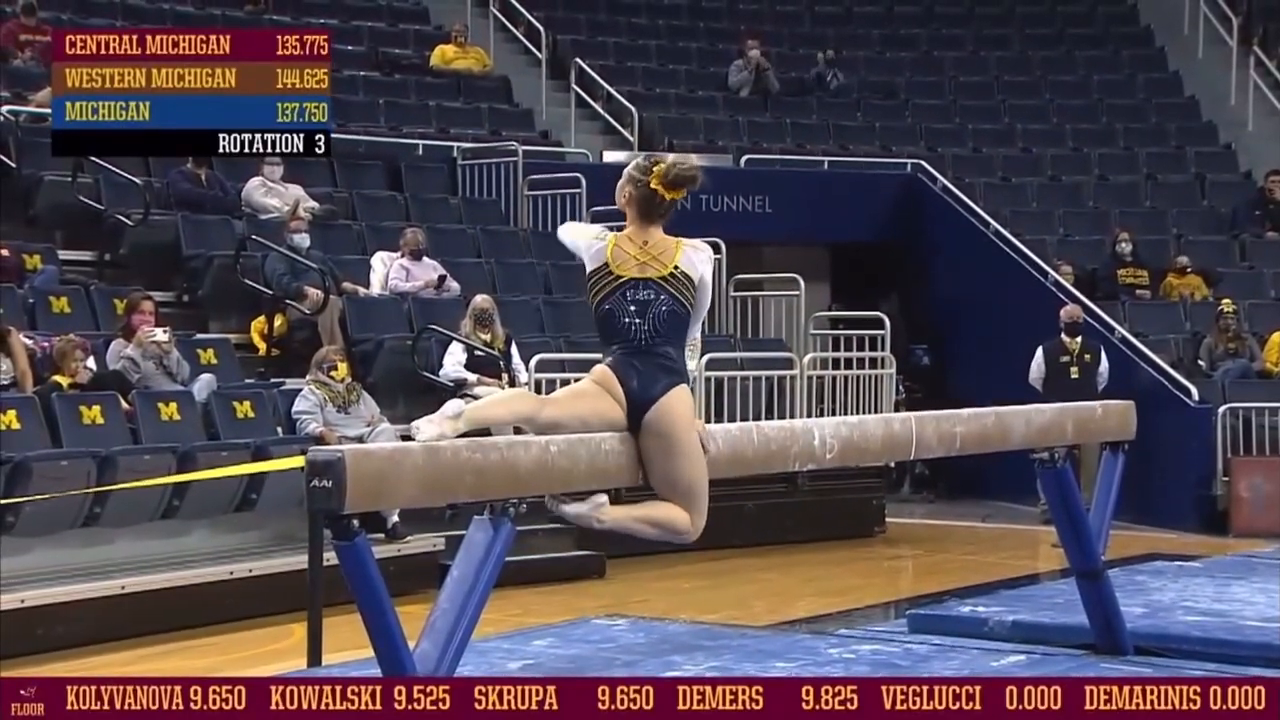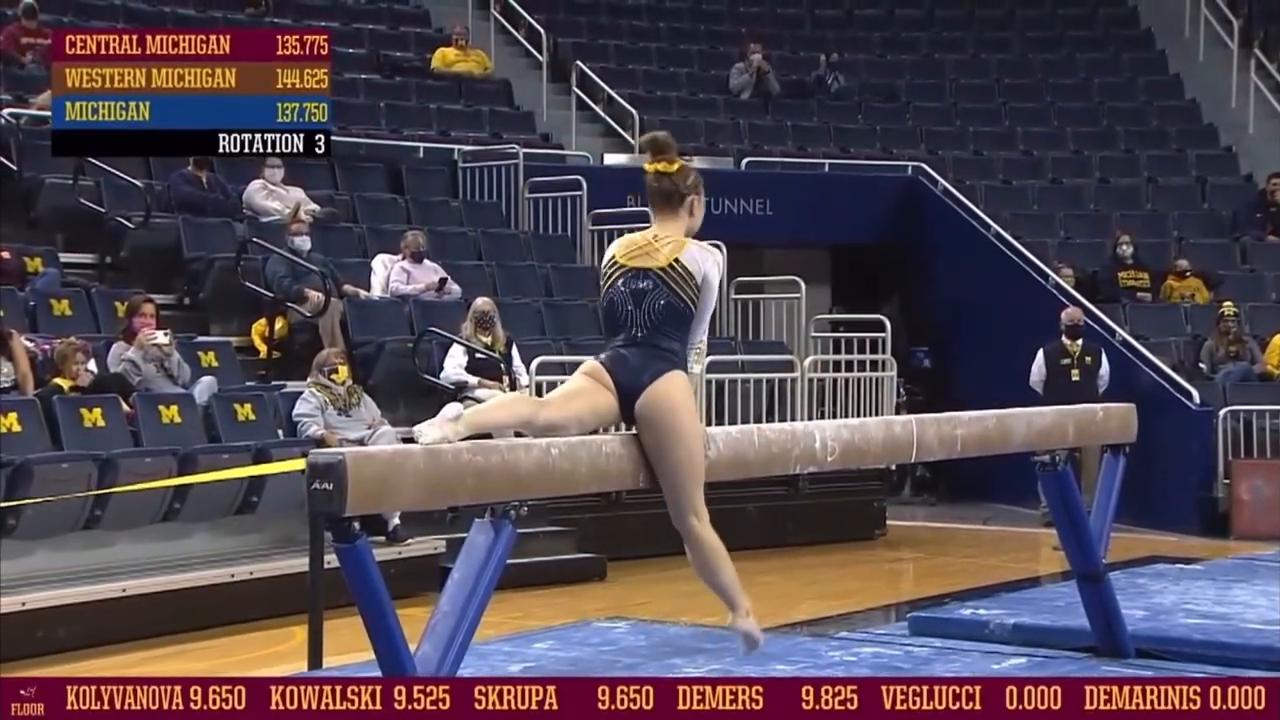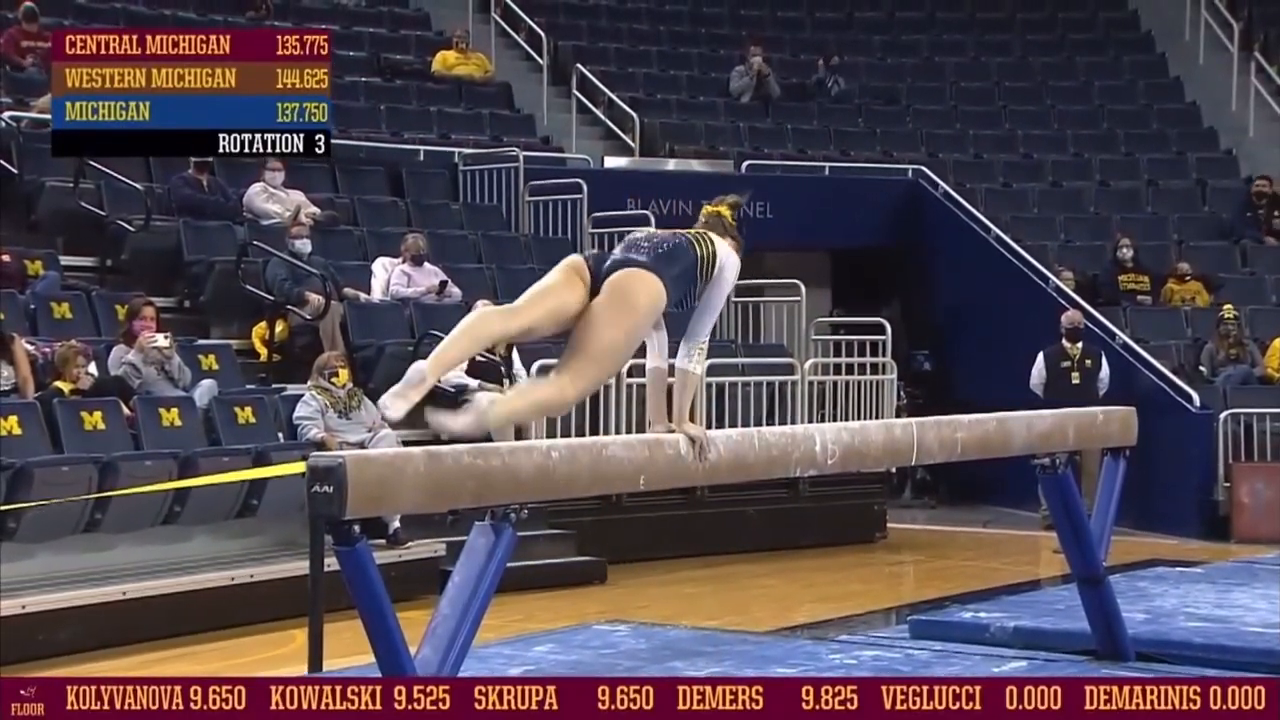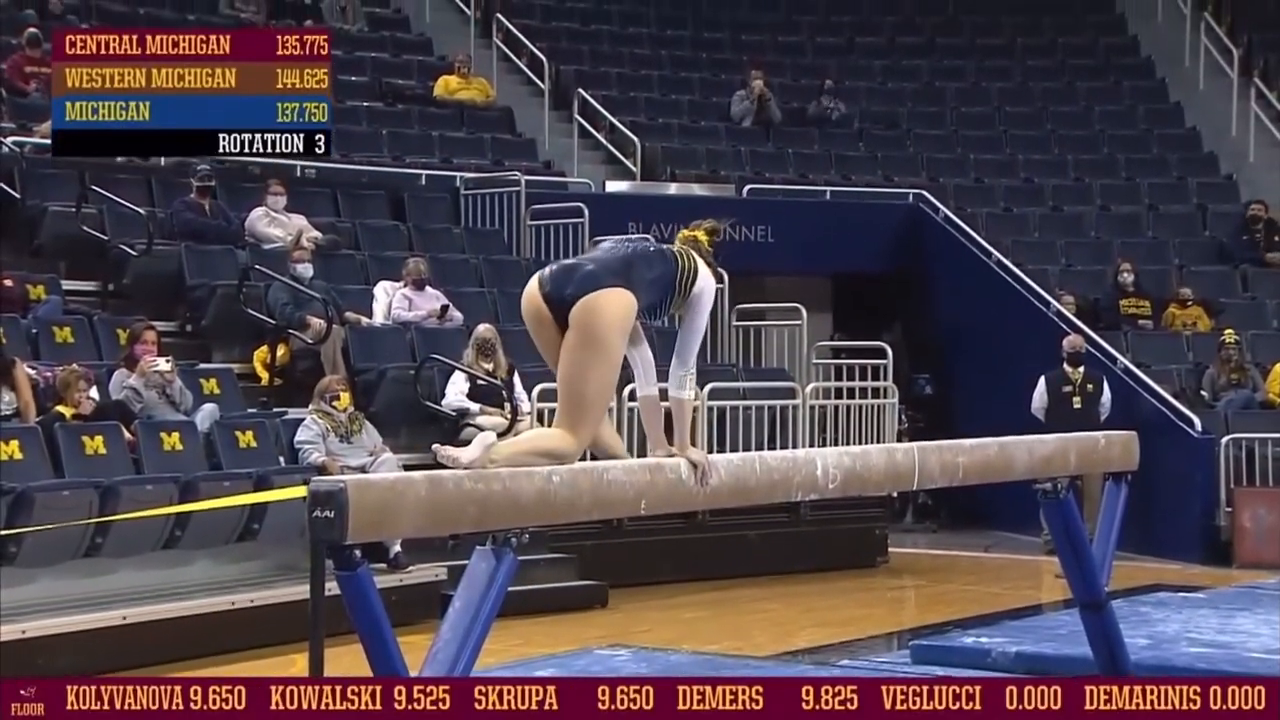
dt=0.5s
person 1, frame 1
left shoulder: (595, 244)
right shoulder: (698, 257)
left elbow: (566, 230)
left hip: (617, 387)
right hip: (665, 394)
right knee: (689, 519)
left ankle: (460, 417)
right ankle: (604, 515)
person 1, frame 2
left shoulder: (616, 250)
right shoulder: (704, 258)
right wrist: (689, 408)
left hip: (609, 371)
right hip: (661, 384)
right knee: (691, 518)
left ankle: (463, 421)
person 1, frame 3
left shoulder: (654, 238)
right shoulder: (727, 256)
left elbow: (656, 340)
right elbow: (695, 345)
left wrist: (659, 419)
right wrist: (681, 419)
left hip: (587, 269)
right hip: (636, 286)
left knee: (506, 319)
right knee: (568, 385)
left ankle: (426, 376)
right ankle: (480, 417)
person 1, frame 4
right shoulder: (701, 276)
left elbow: (640, 363)
right elbow: (685, 368)
left wrist: (658, 445)
right wrist: (683, 445)
left hip: (545, 288)
right hip: (602, 302)
left knee: (587, 402)
right knee: (567, 442)
right ankle: (487, 454)
person 2, frame 1
left shoulder: (1095, 349)
right shoulder: (1046, 350)
left elbow: (1103, 377)
right elbow: (1035, 379)
left wrist: (1089, 394)
right wrist: (1053, 395)
left knee: (1089, 463)
left ankle: (1087, 506)
right ankle: (1048, 506)
person 2, frame 2
left shoulder: (1096, 352)
right shoulder: (1047, 352)
left elbow: (1103, 380)
right elbow: (1036, 381)
left wrist: (1089, 398)
right wrist: (1054, 398)
left knee: (1090, 465)
left ankle: (1088, 509)
right ankle: (1049, 509)
person 2, frame 3
left shoulder: (1096, 355)
right shoulder: (1047, 355)
left elbow: (1103, 383)
right elbow: (1036, 385)
left wrist: (1088, 400)
right wrist: (1055, 401)
left knee: (1090, 469)
right ankle: (1049, 512)
person 2, frame 4
left shoulder: (1098, 379)
right shoulder: (1049, 380)
left elbow: (1105, 408)
right elbow: (1037, 409)
left wrist: (1085, 425)
right wrist: (1062, 426)
left knee: (1092, 493)
left ankle: (1091, 536)
right ankle: (1051, 537)
person 3, frame 1
left shoulder: (357, 391)
right shoulder: (311, 394)
left elbow: (378, 415)
right elbow: (305, 423)
left wrist: (378, 421)
right wrist: (323, 432)
left hip: (370, 438)
right hip: (340, 442)
left knee: (386, 431)
person 3, frame 2
left shoulder: (358, 393)
right shoulder: (312, 396)
left elbow: (379, 418)
right elbow: (306, 426)
left wrist: (379, 424)
right wrist: (324, 435)
left hip: (371, 440)
right hip: (341, 446)
left knee: (387, 434)
person 3, frame 3
left shoulder: (358, 396)
right shoulder: (313, 399)
left elbow: (379, 421)
right elbow: (306, 429)
left wrist: (380, 427)
right wrist: (324, 438)
left hip: (371, 443)
right hip: (342, 449)
left knee: (388, 437)
person 3, frame 4
left shoulder: (359, 420)
right shoulder: (314, 423)
left elbow: (380, 445)
right elbow: (307, 453)
left wrist: (381, 452)
right wrist: (325, 462)
left hip: (372, 468)
right hip: (343, 473)
left knee: (389, 461)
